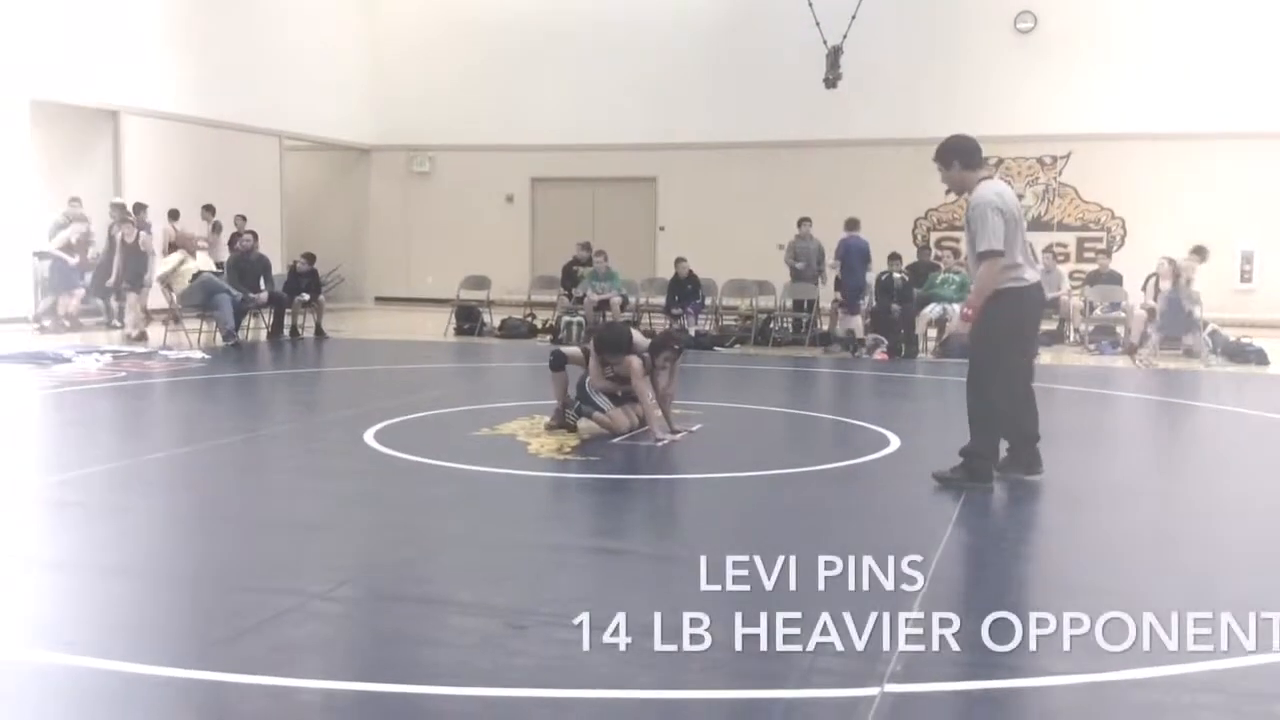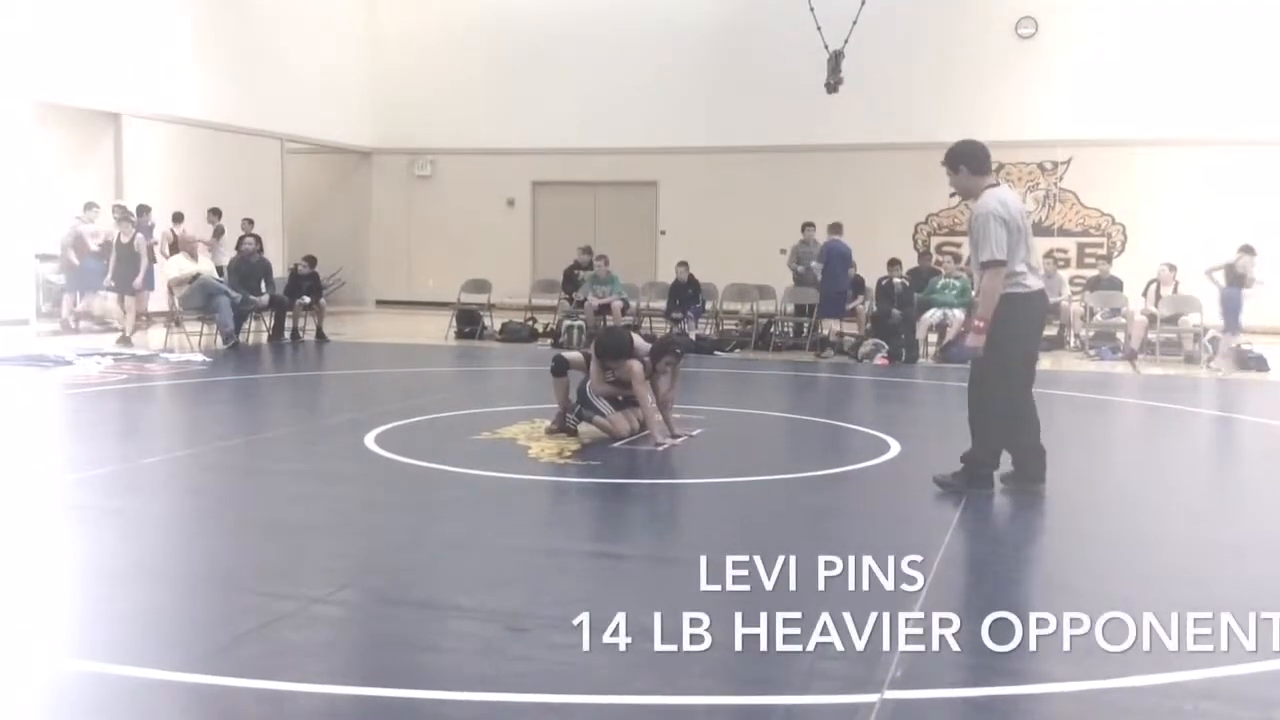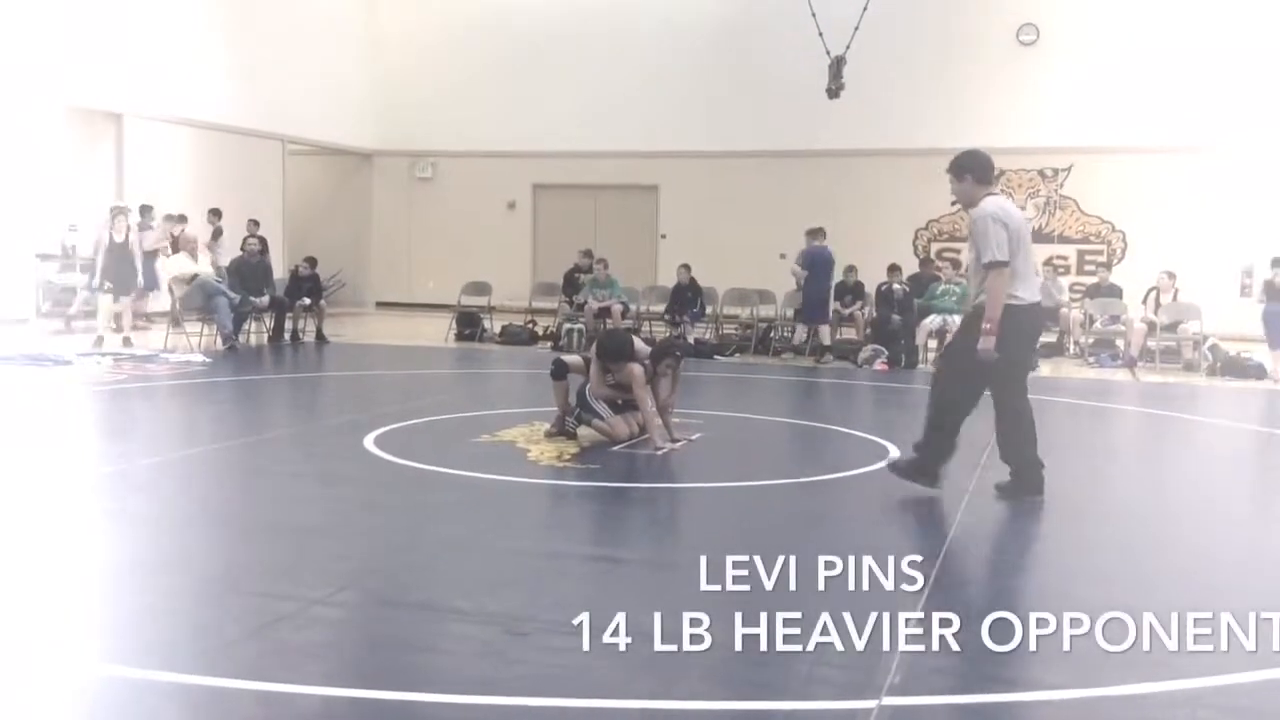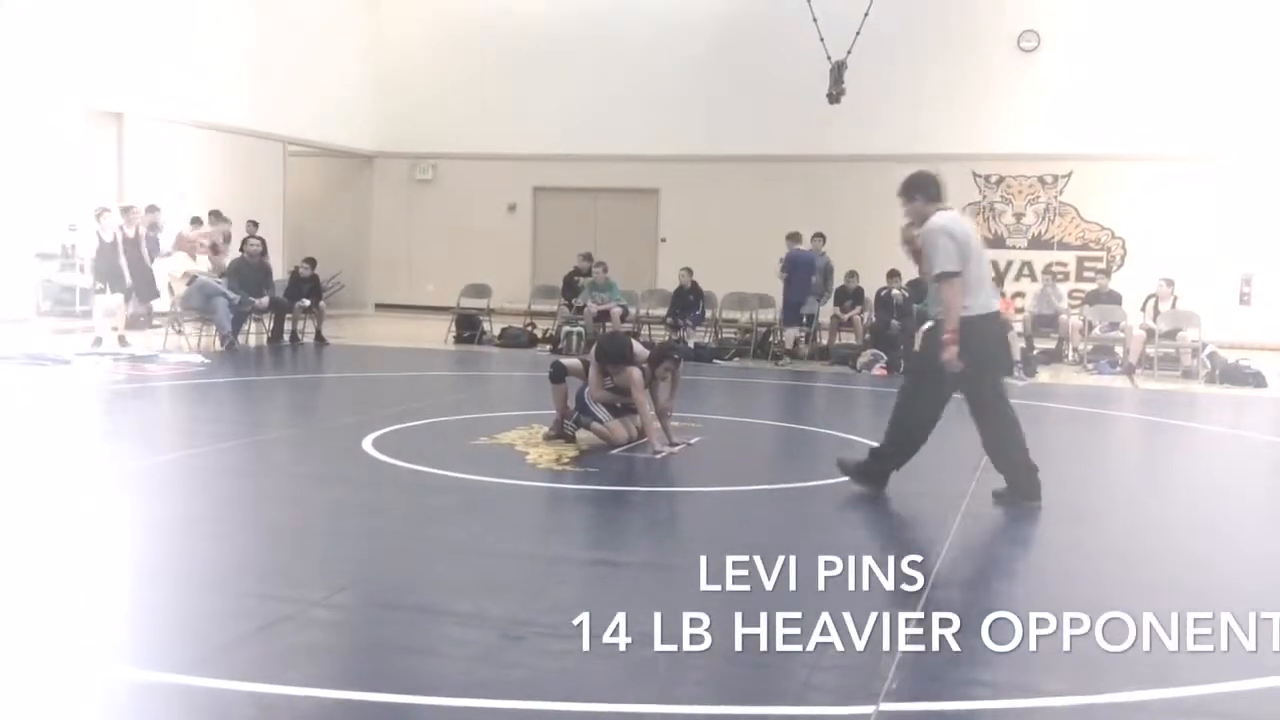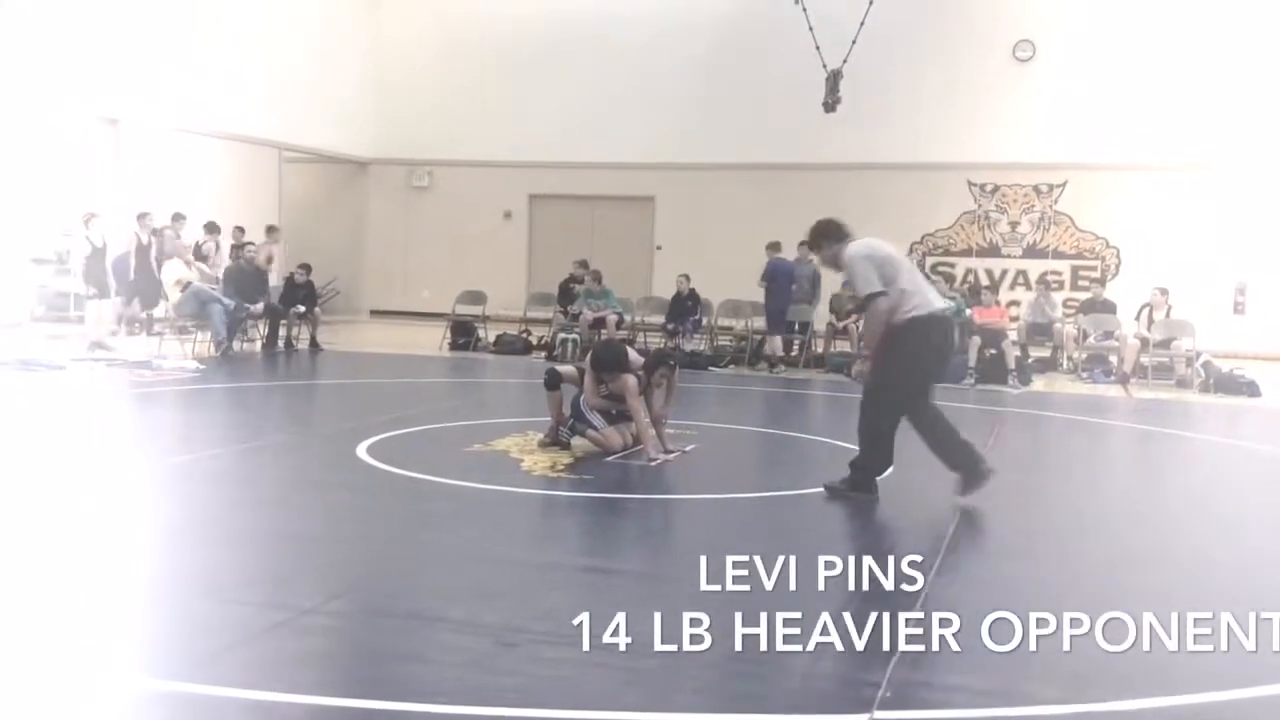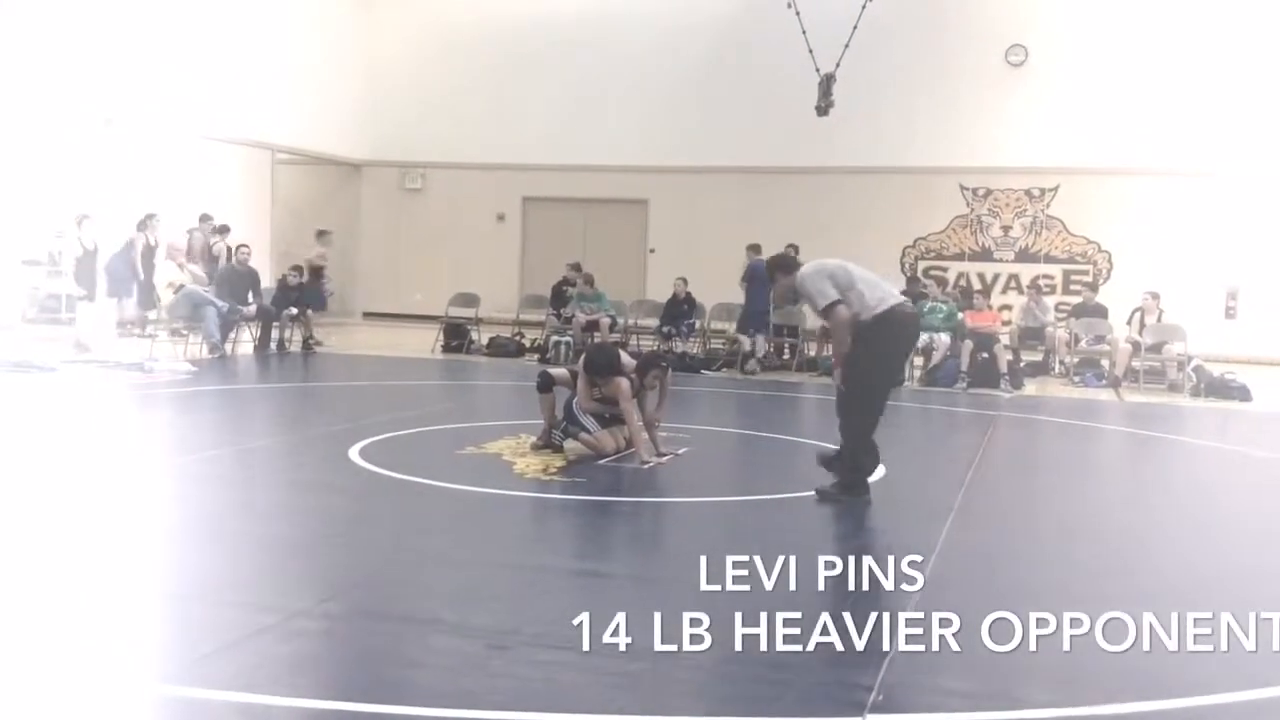
dt=0.3s
person 1, frame 1
left shoulder: (983, 201)
right shoulder: (997, 189)
left elbow: (992, 263)
left wrist: (968, 313)
right wrist: (976, 306)
left hip: (1007, 299)
right hip: (1025, 293)
left knee: (985, 384)
right knee: (1014, 381)
left ankle: (978, 467)
right ankle: (1024, 454)
person 1, frame 2
left shoulder: (986, 209)
right shoulder: (1006, 196)
left elbow: (995, 272)
left wrist: (978, 326)
left hip: (1012, 305)
right hip: (1031, 300)
left knee: (985, 390)
right knee: (1016, 390)
left ankle: (979, 471)
right ankle: (1029, 466)
person 1, frame 3
left shoulder: (985, 213)
right shoulder: (1006, 207)
left elbow: (998, 274)
left wrist: (988, 330)
left hip: (1006, 314)
right hip: (1028, 312)
left knee: (951, 384)
right knee: (1011, 396)
left ankle: (926, 463)
right ankle: (1028, 477)
person 1, frame 4
left shoulder: (936, 227)
right shoulder: (958, 222)
left elbow: (950, 286)
left wrist: (949, 341)
right wrist: (917, 253)
left hip: (966, 327)
right hip: (989, 322)
left knee: (917, 399)
right knee: (991, 407)
left ankle: (877, 469)
right ankle: (1023, 484)
person 1, frame 5
left shoulder: (853, 255)
right shoulder: (871, 247)
left elbow: (879, 306)
left wrist: (868, 354)
left hip: (915, 329)
right hip: (937, 323)
left knee: (879, 403)
right knee: (916, 404)
left ankle: (862, 479)
right ankle: (970, 465)
person 1, frame 6
left shoulder: (806, 276)
right shoulder: (818, 272)
left elbow: (841, 317)
left wrist: (839, 363)
left hip: (886, 326)
right hip: (903, 320)
left knee: (853, 403)
right knee: (865, 401)
left ankle: (854, 481)
right ankle: (848, 462)
